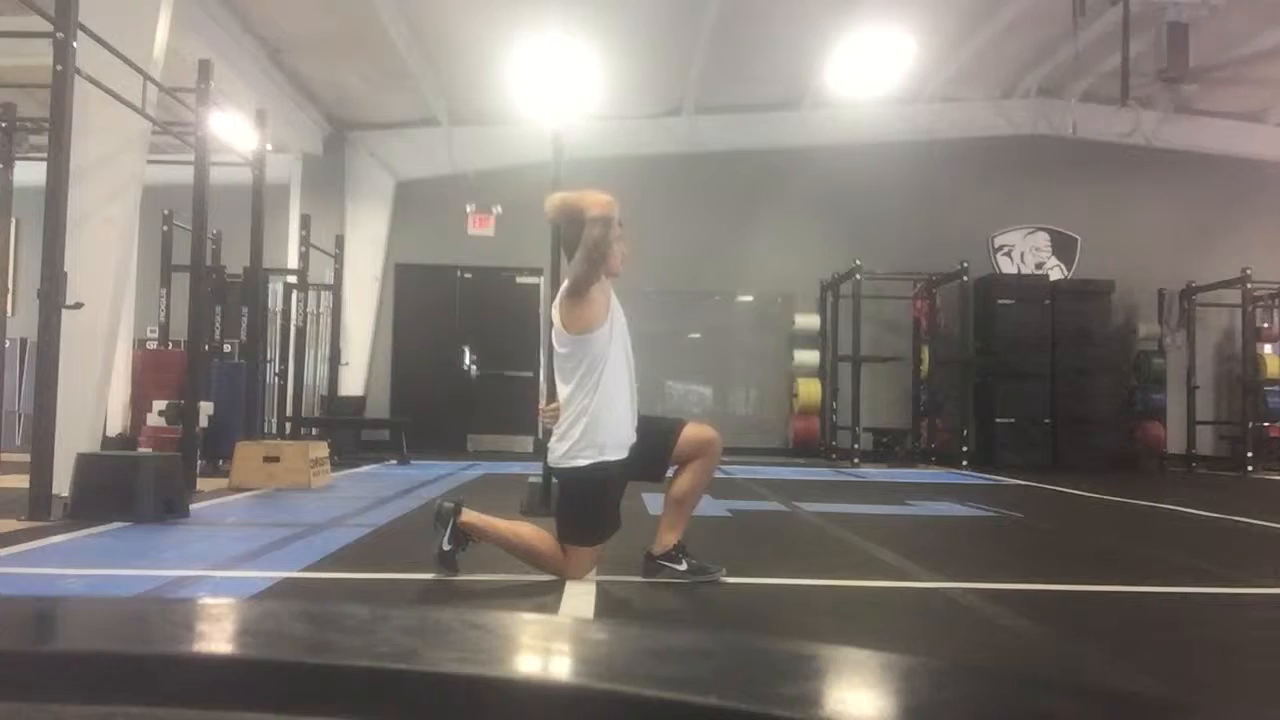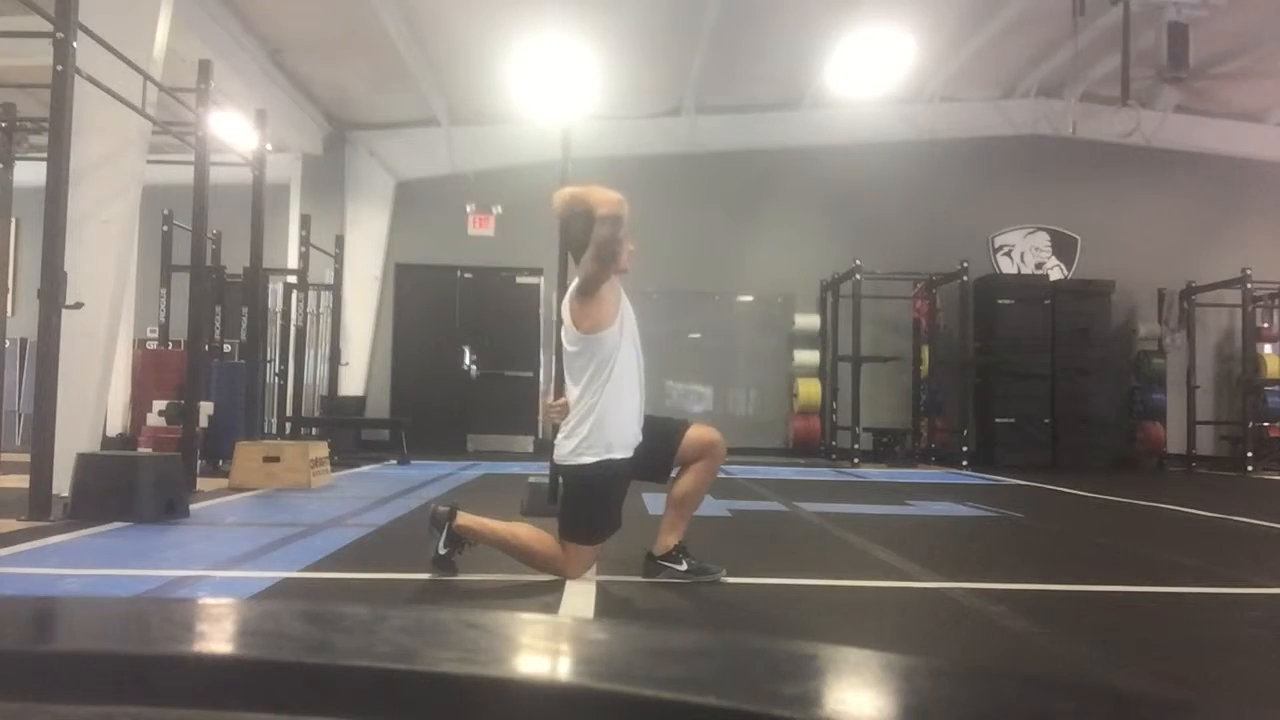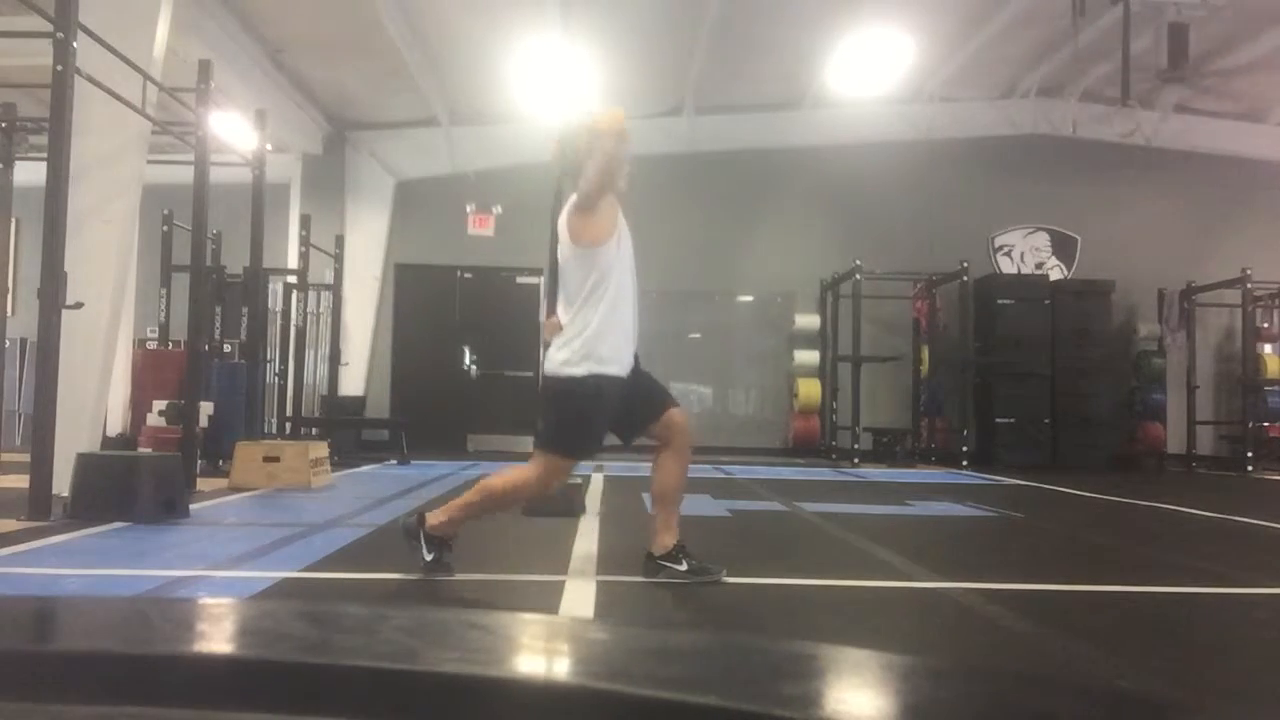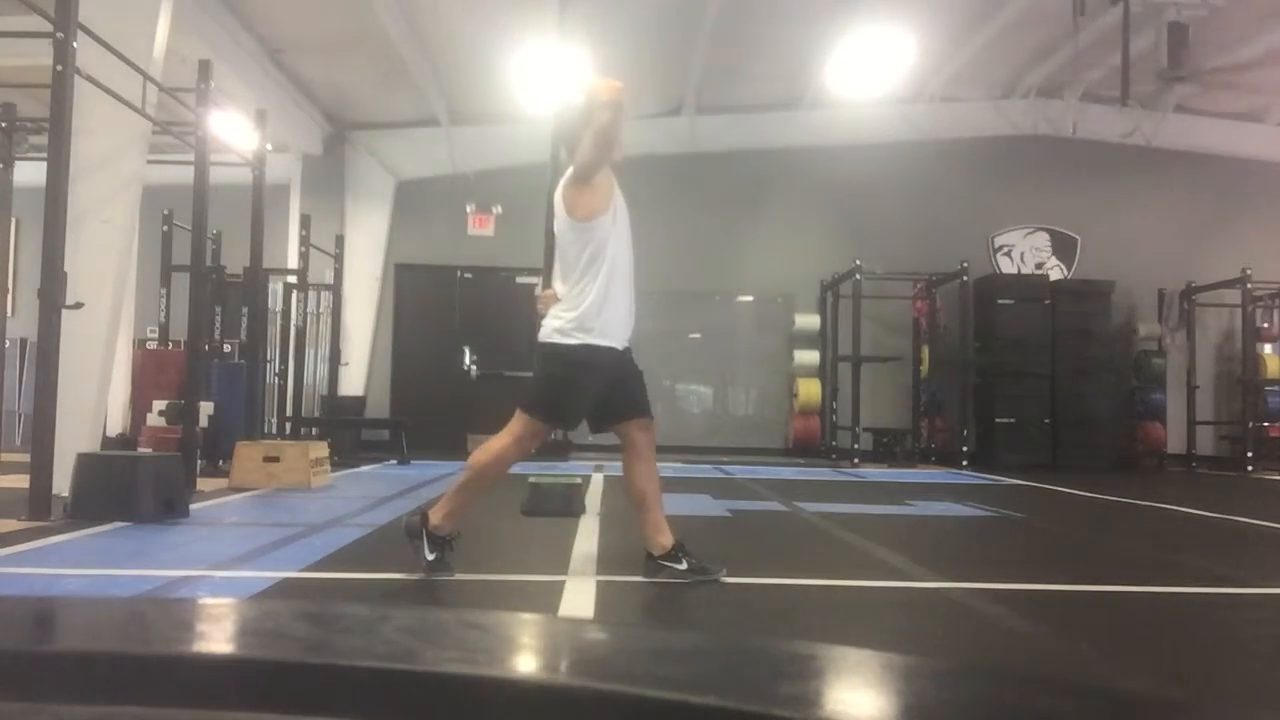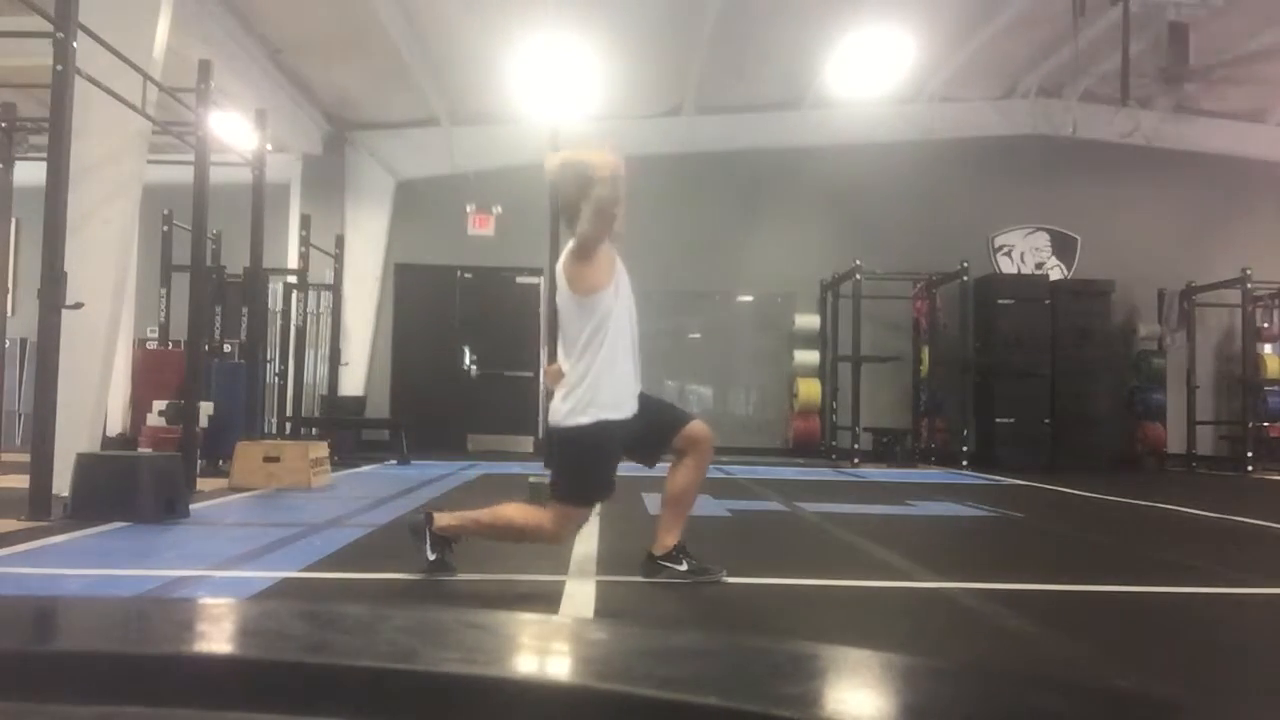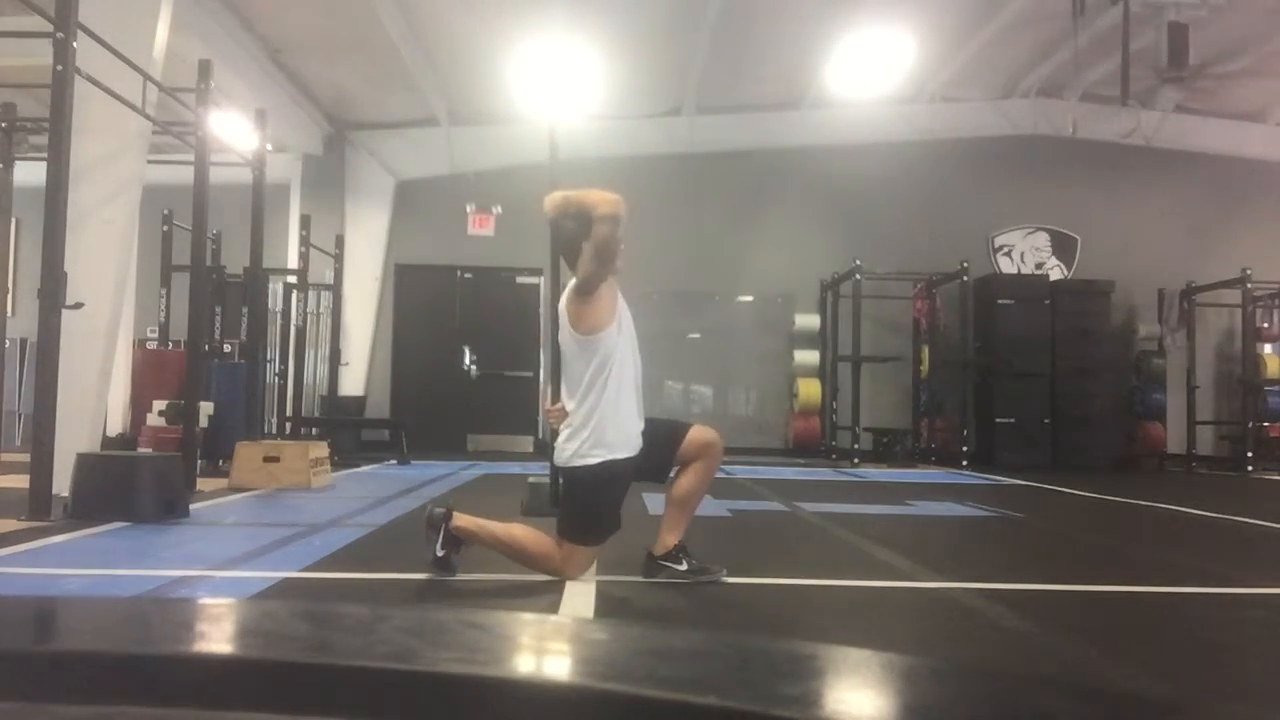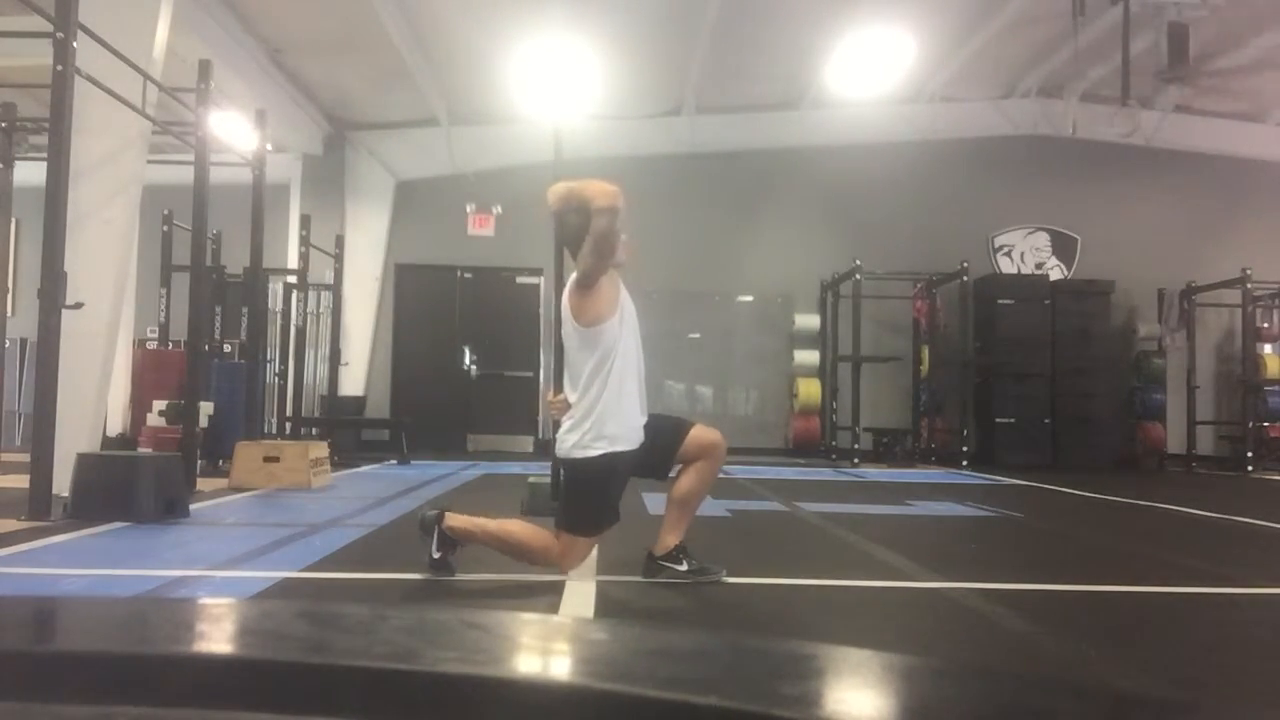
dt=0.5s
person 1, frame 1
left shoulder: (594, 293)
right shoulder: (582, 292)
right elbow: (602, 210)
right wrist: (563, 205)
left hip: (614, 438)
right hip: (590, 453)
left knee: (707, 442)
right knee: (574, 565)
left ankle: (664, 552)
right ankle: (463, 520)
person 1, frame 2
left shoulder: (600, 294)
right shoulder: (593, 290)
right elbow: (612, 208)
right wrist: (573, 200)
left hip: (618, 436)
right hip: (596, 450)
left knee: (710, 445)
right knee: (570, 564)
left ankle: (665, 553)
right ankle: (456, 523)
person 1, frame 3
left shoulder: (596, 212)
right shoulder: (589, 205)
right elbow: (614, 127)
left wrist: (566, 318)
right wrist: (597, 133)
left hip: (610, 365)
right hip: (583, 372)
left knee: (677, 431)
right knee: (544, 475)
left ankle: (665, 552)
right ankle: (433, 525)
person 1, frame 4
left shoulder: (594, 185)
right shoulder: (585, 177)
right elbow: (610, 95)
left hip: (604, 342)
right hip: (577, 344)
left knee: (639, 436)
right knee: (522, 436)
left ankle: (664, 552)
right ankle: (434, 524)
person 1, frame 5
left shoulder: (594, 257)
right shoulder: (586, 253)
right elbow: (609, 170)
right wrist: (565, 164)
left hip: (616, 403)
right hip: (590, 416)
left knee: (698, 439)
right knee: (557, 526)
left ankle: (665, 553)
right ankle: (439, 525)
person 1, frame 6
left shoulder: (594, 294)
right shoulder: (588, 291)
right elbow: (609, 208)
right wrist: (563, 203)
left hip: (619, 437)
right hip: (597, 453)
left knee: (707, 445)
right knee: (568, 564)
left ankle: (665, 553)
right ankle: (455, 524)
person 1, frame 7
left shoulder: (598, 288)
right shoulder: (591, 284)
right elbow: (607, 201)
right wrist: (566, 195)
left hip: (621, 430)
right hip: (598, 444)
left knee: (710, 446)
right knee: (565, 555)
left ankle: (666, 554)
right ankle: (448, 526)
